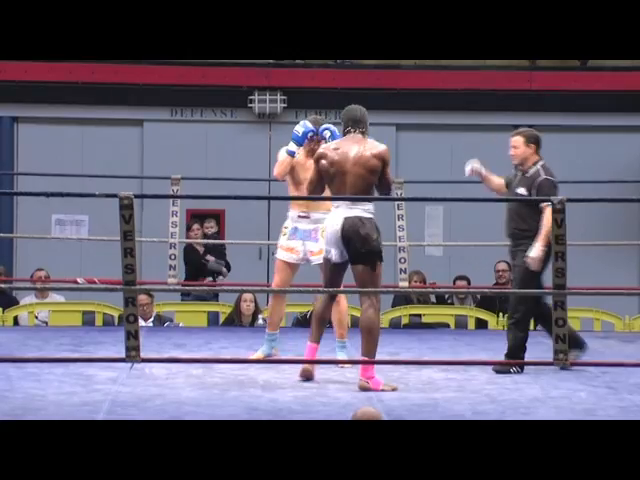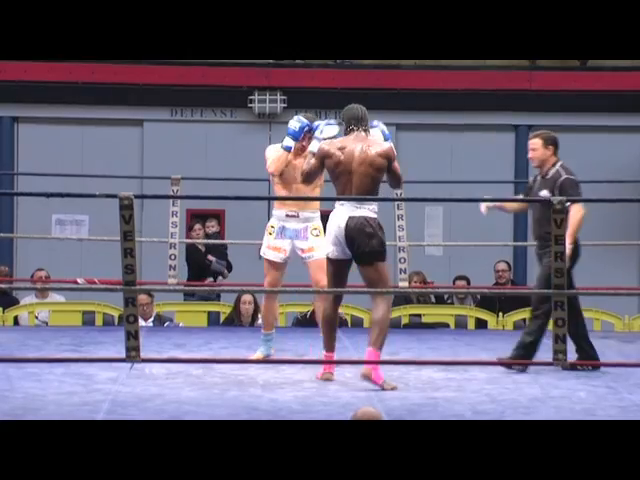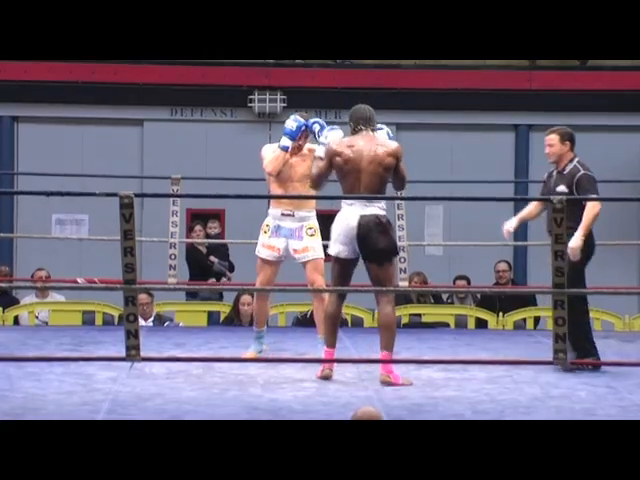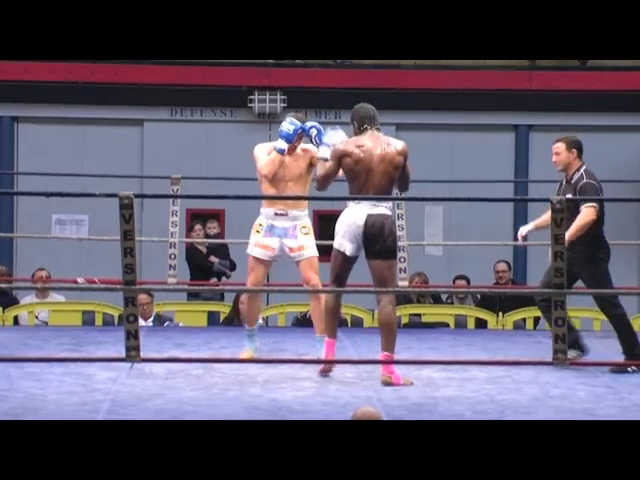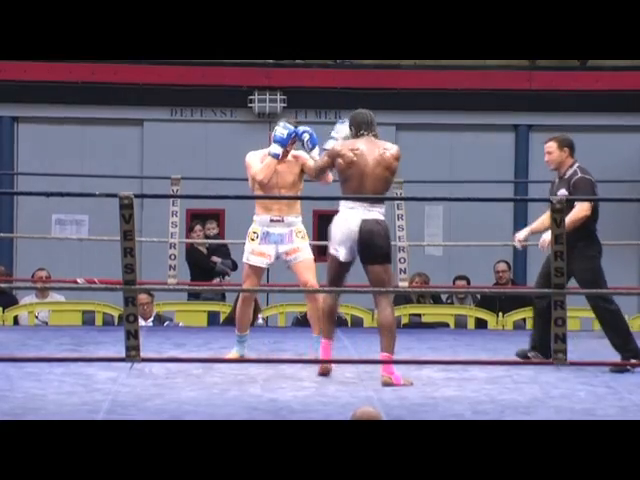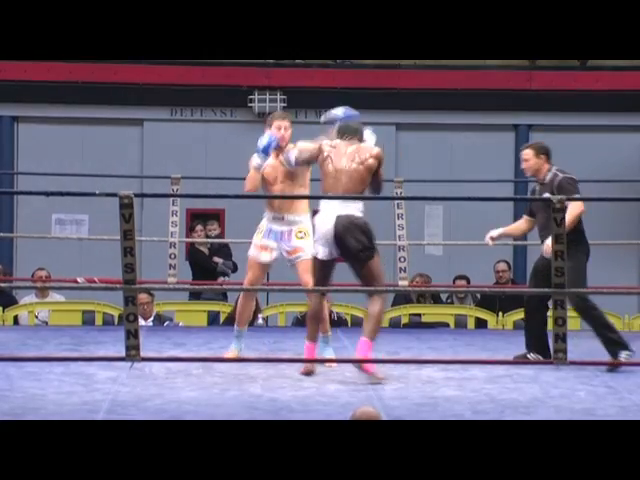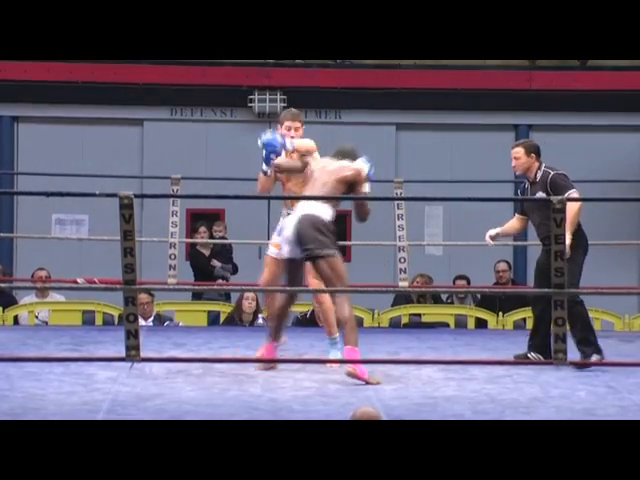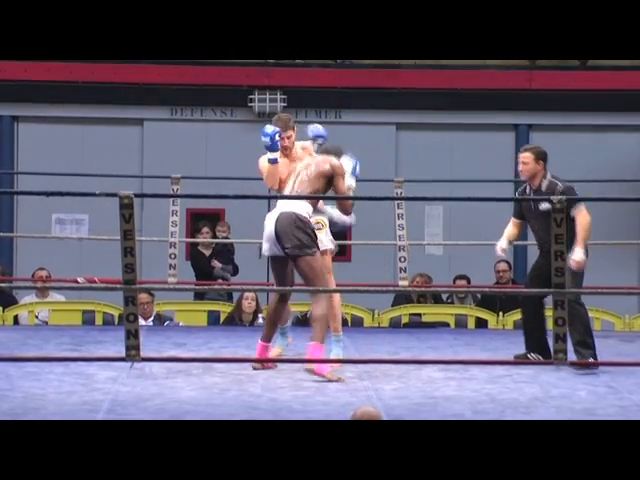
dt=0.2s
person 1, frame 1
left shoulder: (325, 151)
right shoulder: (378, 150)
left elbow: (312, 193)
right elbow: (386, 191)
left hip: (335, 221)
right hip: (361, 223)
left knee: (328, 294)
right knee: (370, 300)
left ankle: (309, 361)
right ankle: (367, 375)
person 1, frame 2
left shoulder: (329, 148)
right shoulder: (384, 148)
left elbow: (306, 178)
right elbow: (397, 184)
left wrist: (316, 143)
left hip: (338, 220)
right hip: (365, 222)
left knee: (334, 296)
right knee: (382, 297)
left ankle: (328, 365)
right ankle: (371, 364)
person 1, frame 3
left shoulder: (336, 147)
right shoulder: (392, 148)
left elbow: (316, 183)
right elbow: (400, 185)
left wrist: (322, 146)
left hip: (346, 219)
right hip: (375, 220)
left knee: (337, 294)
right knee: (386, 297)
left ankle: (328, 363)
right ankle: (387, 369)
person 1, frame 4
left shoulder: (344, 148)
right shoulder: (399, 147)
left elbow: (320, 184)
right elbow: (404, 187)
left wrist: (324, 148)
left hip: (352, 217)
right hip: (381, 220)
left knee: (335, 287)
right knee: (386, 296)
left ankle: (328, 357)
right ankle: (388, 370)
person 1, frame 5
left shoulder: (341, 148)
right shoulder: (393, 152)
left elbow: (315, 173)
left hip: (346, 221)
right hip: (375, 224)
left knee: (332, 290)
right knee: (384, 299)
left ankle: (326, 358)
right ankle: (388, 370)
person 1, frame 6
left shoulder: (325, 146)
right shoulder: (374, 153)
left elbow: (294, 160)
right elbow: (376, 190)
left hip: (326, 220)
right hip: (352, 221)
left knee: (318, 292)
right knee: (377, 291)
left ankle: (309, 358)
right ankle: (364, 353)
person 1, frame 7
left shoulder: (315, 163)
right shoulder: (356, 170)
left elbow: (280, 166)
right elbow: (363, 216)
left wrist: (286, 146)
right wrist: (365, 181)
left hip: (294, 221)
right hip: (316, 222)
left knee: (290, 290)
right knee: (341, 293)
left ankle: (270, 353)
right ankle: (353, 361)
person 1, frame 8
left shoulder: (303, 163)
right shoulder: (335, 164)
right elbow: (346, 210)
right wrist: (349, 180)
left hip: (274, 218)
right hip: (294, 219)
left knee: (283, 292)
right knee: (320, 292)
left ankle: (262, 355)
right ankle: (316, 358)
person 2, frame 1
right shoulder: (289, 152)
right elbow: (278, 173)
left wrist: (336, 144)
right wrist: (295, 145)
left hip: (323, 226)
right hip: (295, 224)
right knee: (278, 287)
left ankle: (342, 349)
right ankle: (269, 345)
person 2, frame 2
right shoulder: (275, 150)
right elbow: (272, 170)
right wrist: (289, 139)
left hip: (310, 224)
right hip: (280, 223)
left knee: (322, 285)
right knee: (270, 287)
right ankle: (266, 345)
person 2, frame 3
left shoulder: (314, 152)
right shoulder: (270, 149)
right elbow: (271, 170)
right wrist: (286, 140)
left hip: (305, 224)
right hip: (276, 222)
left knee: (317, 285)
right knee: (262, 286)
left ankle: (324, 346)
right ankle: (258, 342)
person 2, frame 4
left shoulder: (308, 152)
right shoulder: (263, 149)
right elbow: (265, 172)
right wrist: (282, 142)
left hip: (298, 223)
right hip: (268, 222)
left knee: (313, 285)
right knee: (253, 285)
left ankle: (323, 345)
right ankle: (251, 341)
person 2, frame 5
left shoulder: (299, 159)
right shoulder: (254, 157)
left elbow: (326, 179)
right elbow: (261, 178)
left wrist: (314, 150)
right wrist: (277, 148)
left hip: (292, 229)
right hip: (263, 229)
left knee: (311, 285)
right knee: (248, 292)
left ankle: (320, 346)
right ankle: (240, 345)
person 2, frame 6
left shoulder: (300, 151)
right shoulder: (259, 158)
right elbow: (249, 189)
right wrist: (260, 158)
left hip: (298, 227)
right hip: (271, 225)
left knee: (311, 286)
right knee: (249, 286)
left ankle: (326, 346)
right ankle: (237, 342)
person 2, frame 7
left shoulder: (306, 148)
left elbow: (306, 148)
right elbow: (263, 191)
right wrist: (267, 164)
right hip: (288, 221)
left knee: (315, 286)
right knee: (267, 283)
left ankle: (335, 347)
person 2, frame 8
left shoulder: (307, 149)
right shoulder: (267, 160)
right elbow: (272, 187)
left wrist: (321, 144)
right wrist: (272, 154)
left hip: (314, 218)
left knee: (325, 281)
left ankle: (337, 345)
right ankle: (283, 336)
person 3, frame 1
left shoulder: (543, 177)
right shoulder: (520, 174)
left elbow: (551, 212)
right elbow: (502, 186)
left wrist: (540, 246)
right wrist: (481, 173)
left hip: (532, 251)
right hip: (519, 249)
left knee: (519, 304)
right knee: (534, 303)
left ankle: (514, 360)
right ankle: (572, 344)
person 3, frame 2
left shoulder: (564, 178)
right shoulder: (538, 180)
left elbow: (577, 211)
right elbow: (521, 204)
left wrist: (567, 243)
right wrist: (496, 204)
right hip: (546, 251)
left knee: (541, 303)
right knee: (567, 306)
left ankle: (521, 357)
right ankle: (588, 356)
person 3, frame 3
left shoulder: (581, 174)
right shoulder: (552, 176)
left elbow: (594, 206)
right elbow: (539, 205)
left wrist: (579, 236)
right wrist: (517, 220)
left hip: (574, 247)
left knee: (564, 298)
right knee: (574, 300)
left ankle: (583, 354)
right ankle: (588, 355)
person 3, frame 4
left shoulder: (586, 182)
right shoulder: (565, 183)
left elbow: (588, 215)
left wrist: (563, 239)
right wrist: (531, 225)
left hip: (591, 252)
right hip: (572, 252)
left knee: (608, 303)
right knee: (544, 295)
right ankle: (574, 345)
person 3, frame 5
left shoulder: (581, 178)
right shoulder: (558, 182)
left elbow: (583, 211)
left wrist: (553, 233)
right wrist: (528, 231)
left hip: (583, 249)
right hip: (562, 249)
left knee: (600, 301)
right knee: (541, 297)
right ankle: (541, 350)
person 3, frame 6
left shoulder: (562, 180)
right shoulder: (536, 190)
left elbow: (577, 208)
right elbow: (526, 223)
left wrist: (555, 235)
right wrist: (501, 232)
left hip: (573, 250)
right hip: (550, 253)
left knee: (579, 299)
right knee: (533, 300)
left ankle: (619, 348)
right ankle: (538, 351)
person 3, frame 7
left shoulder: (553, 177)
right shoulder: (525, 189)
left elbow: (575, 202)
right elbow: (519, 222)
left wrist: (567, 235)
right wrist: (498, 231)
left hip: (570, 247)
right hip: (549, 248)
left knee: (567, 295)
right knee: (540, 299)
left ankle: (591, 351)
right ankle: (540, 350)
person 3, frame 8
left shoulder: (560, 189)
right shoulder: (523, 194)
left elbow: (583, 216)
right elbow: (516, 224)
left wrist: (579, 249)
right wrist: (504, 241)
left hip: (569, 255)
right hip: (547, 254)
left knee: (570, 298)
right knee: (529, 299)
left ankle: (587, 354)
right ankle: (538, 351)
